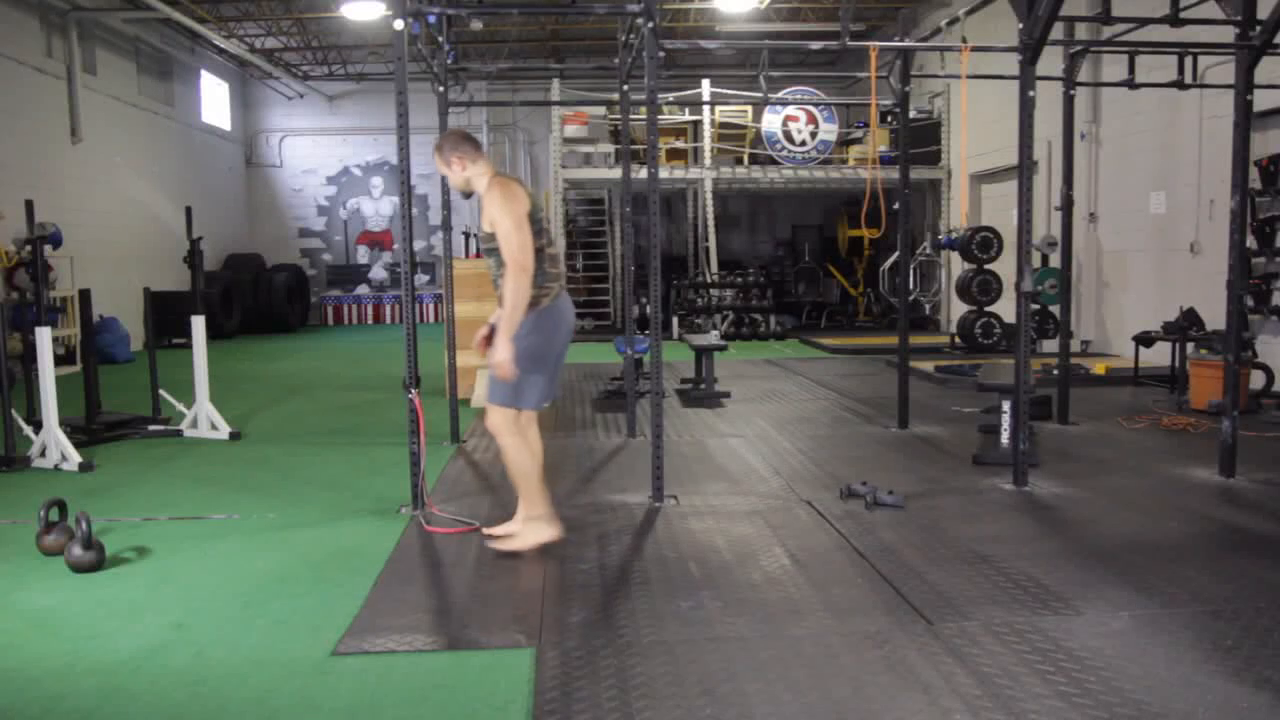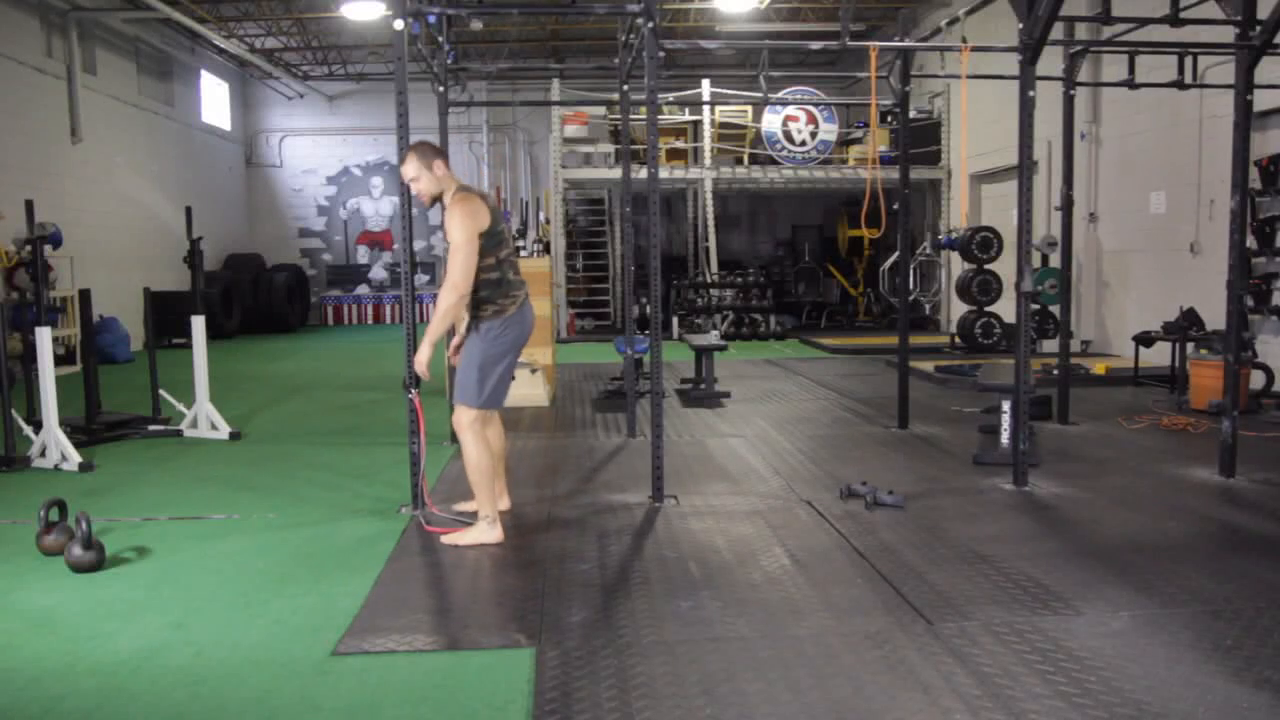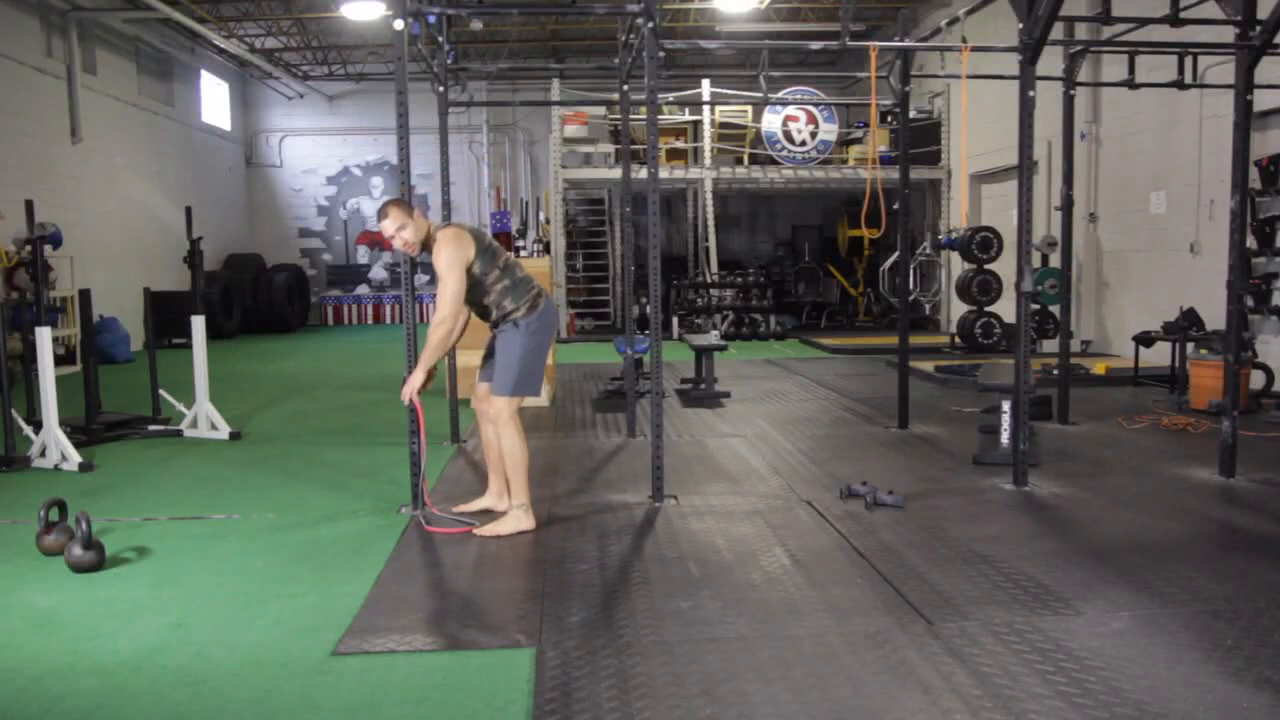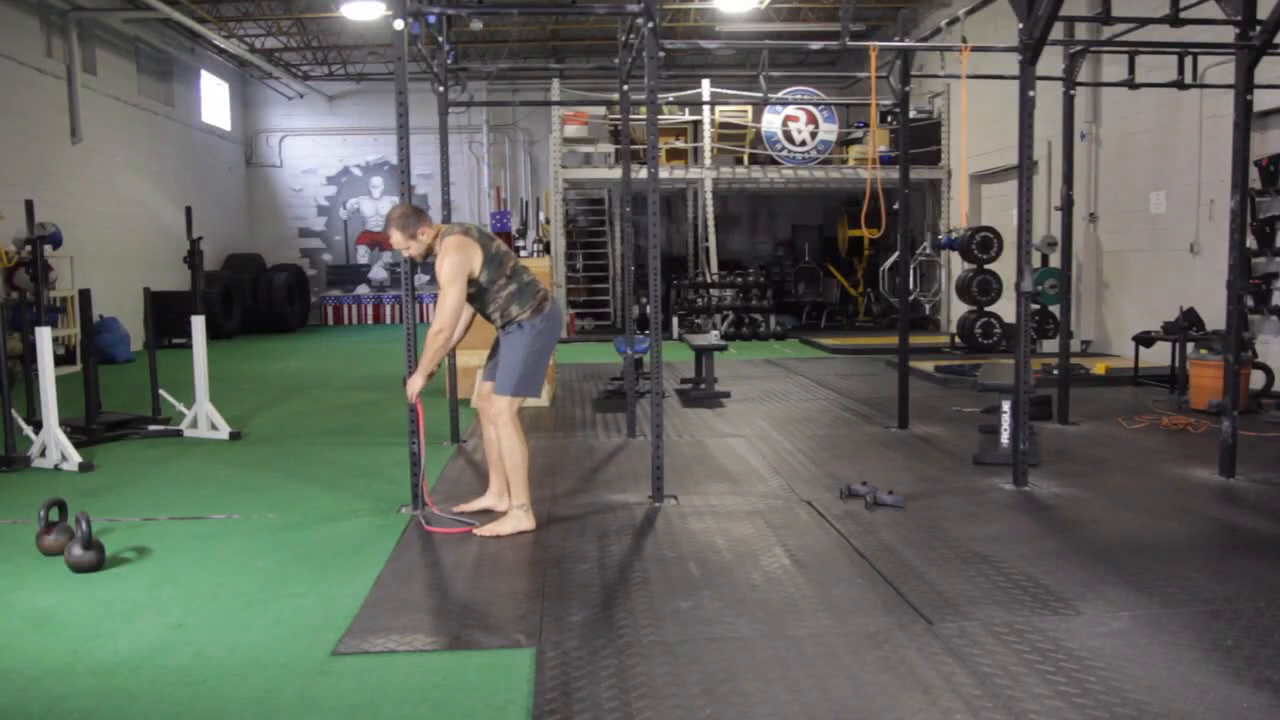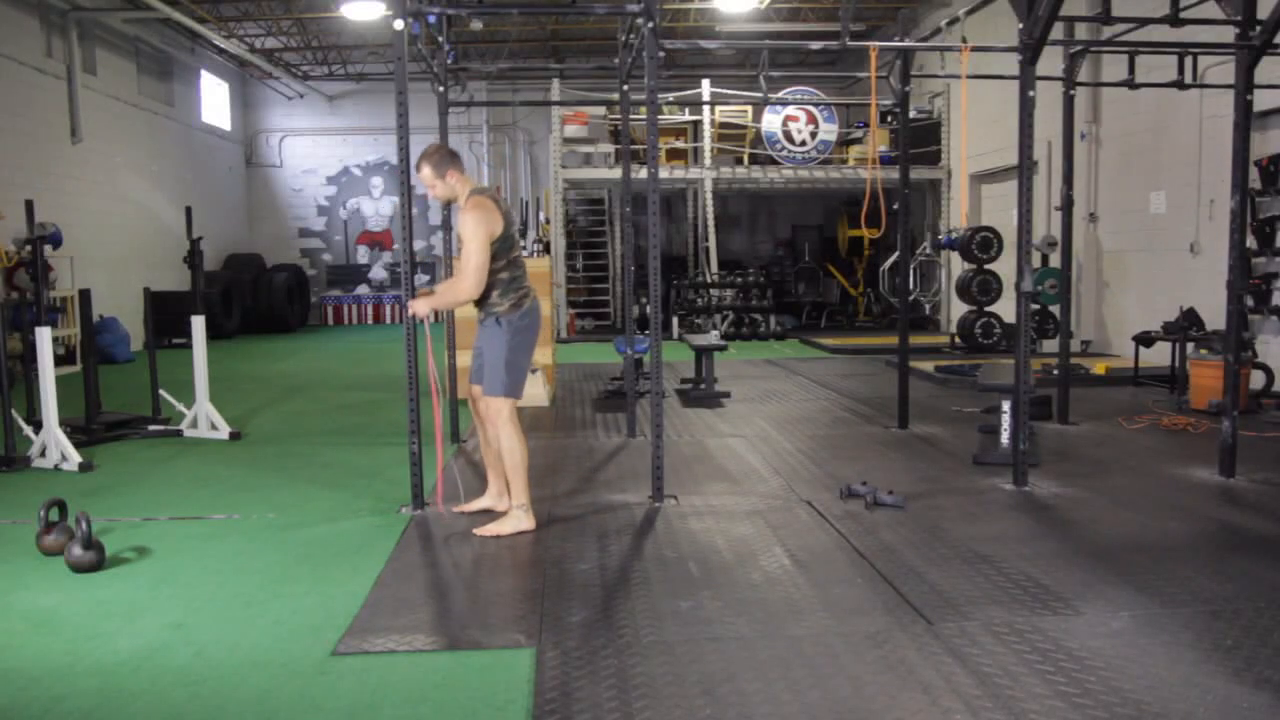
dt=0.5s
person 1, frame 1
left shoulder: (499, 193)
right shoulder: (506, 192)
left elbow: (522, 268)
left wrist: (505, 337)
right wrist: (495, 323)
left hip: (539, 316)
right hip: (544, 312)
left knee: (501, 418)
right knee: (521, 417)
left ankle: (539, 519)
right ankle: (521, 516)
person 1, frame 2
left shoulder: (461, 208)
right shoulder: (469, 204)
left elbow: (457, 287)
left wrist: (427, 342)
right wrist: (463, 332)
left hip: (499, 321)
right hip: (504, 317)
left knee: (466, 420)
right knee: (481, 411)
left ankle: (488, 524)
right ankle: (497, 493)
person 1, frame 3
left shoulder: (447, 243)
right shoulder: (445, 246)
left elbow: (445, 320)
right elbow: (456, 317)
left wrist: (420, 370)
right wrist: (433, 365)
left hip: (528, 319)
right hip: (512, 321)
left knee: (501, 411)
right knee: (483, 404)
left ankle: (521, 511)
right ankle: (497, 494)
person 1, frame 4
left shoulder: (451, 254)
right shoulder: (456, 238)
left elbow: (443, 329)
right elbow: (465, 310)
left wrist: (420, 374)
right wrist: (435, 363)
left hip: (533, 322)
right hip: (519, 322)
left knee: (502, 411)
right knee: (485, 403)
left ankle: (522, 513)
right ankle: (498, 494)
person 1, frame 5
left shoulder: (474, 211)
right shoulder: (481, 200)
left elbow: (471, 287)
left wrist: (430, 304)
right wrist: (436, 292)
left hip: (509, 318)
right hip: (500, 316)
left knee: (499, 411)
right knee: (480, 402)
left ankle: (521, 512)
right ankle: (497, 493)
